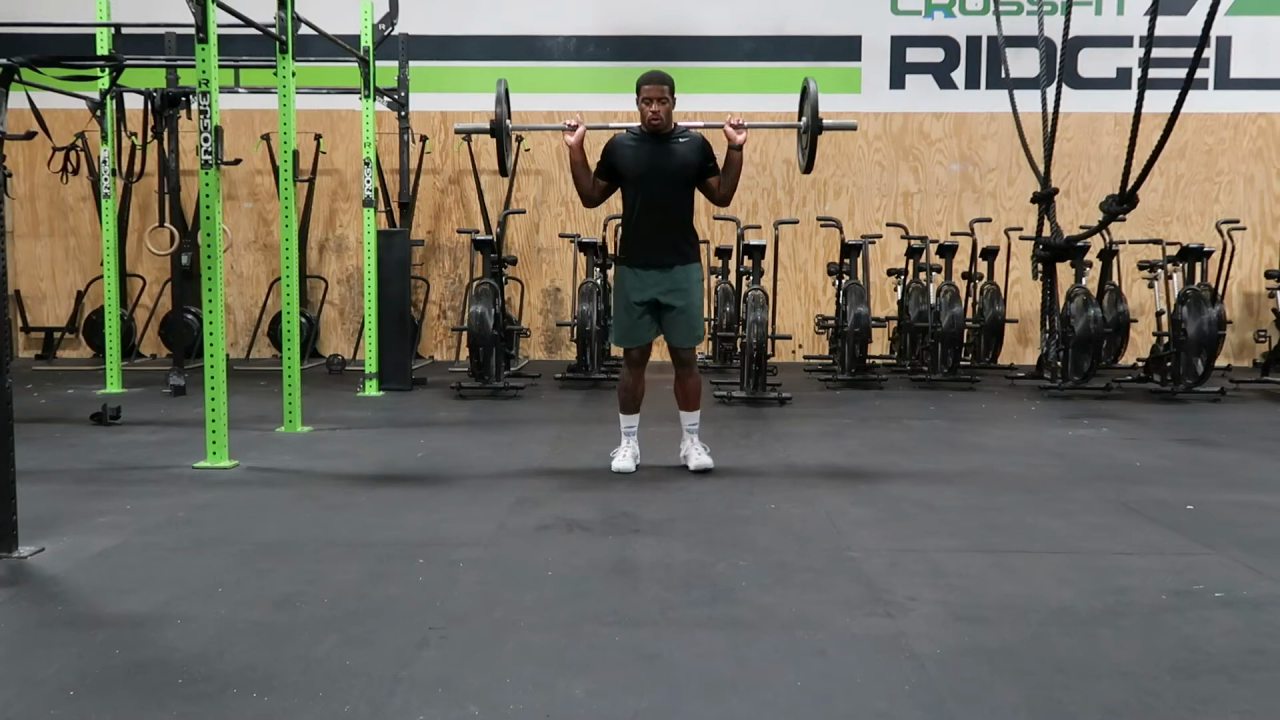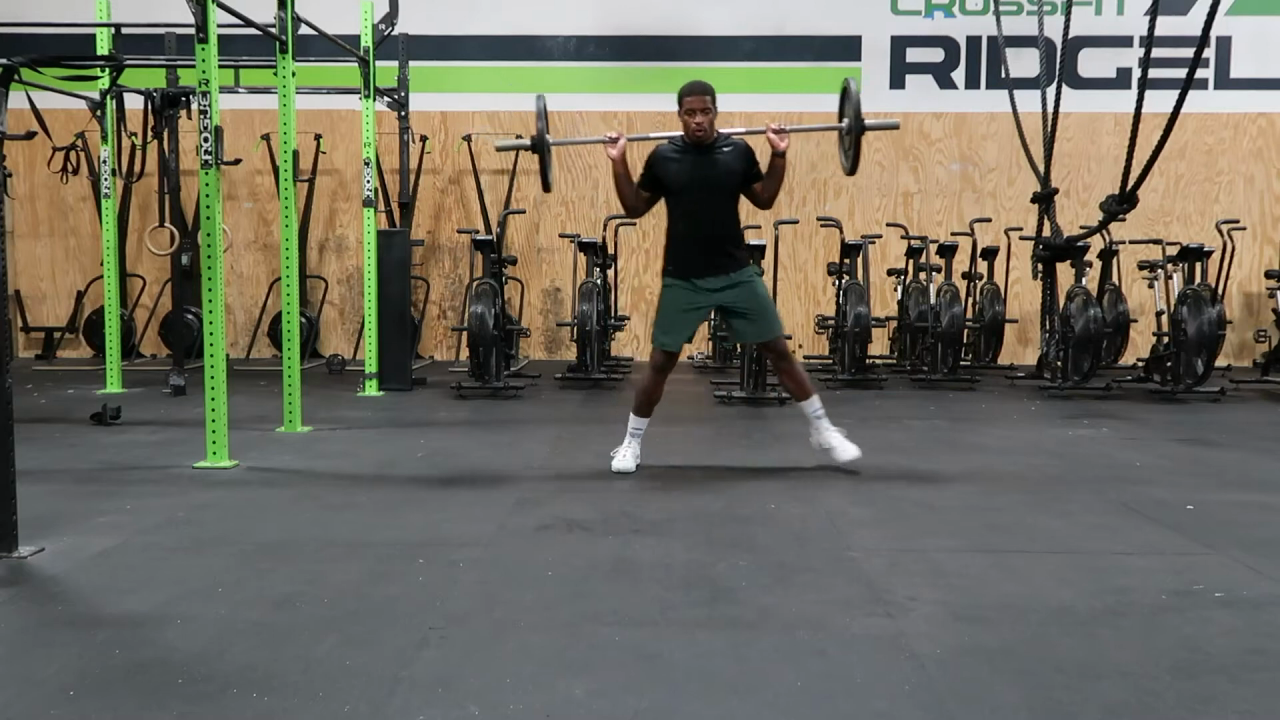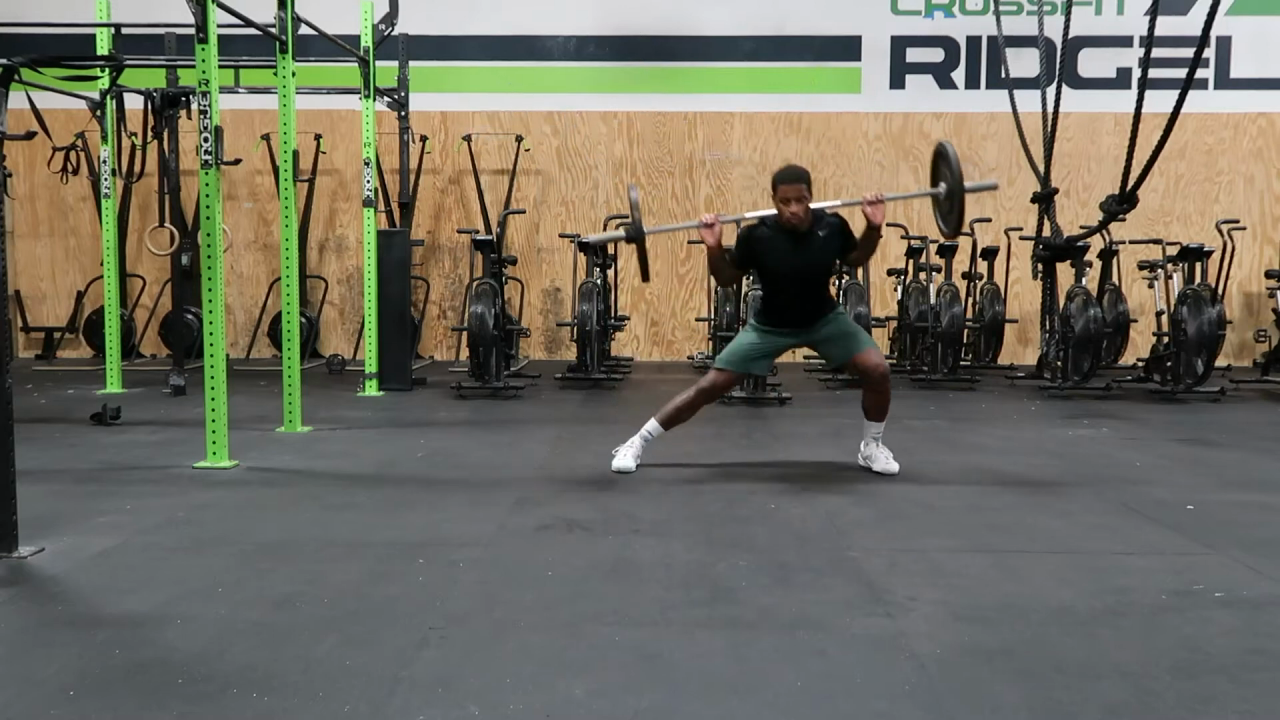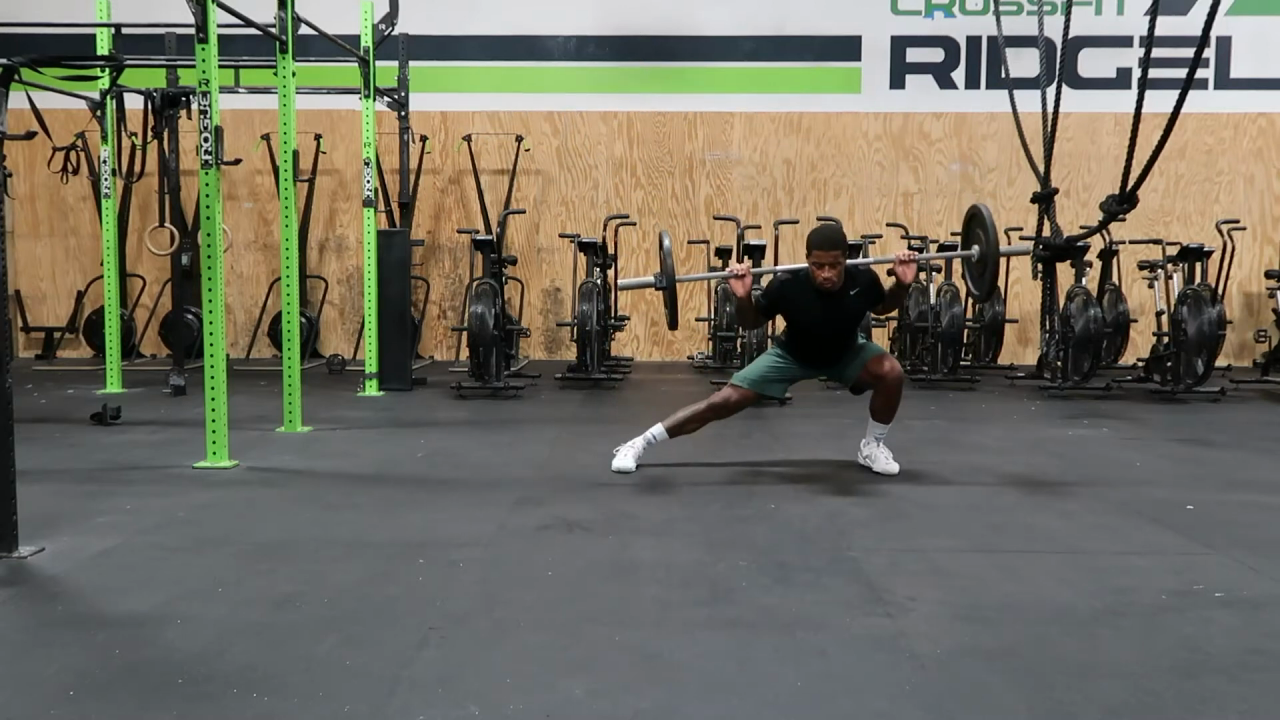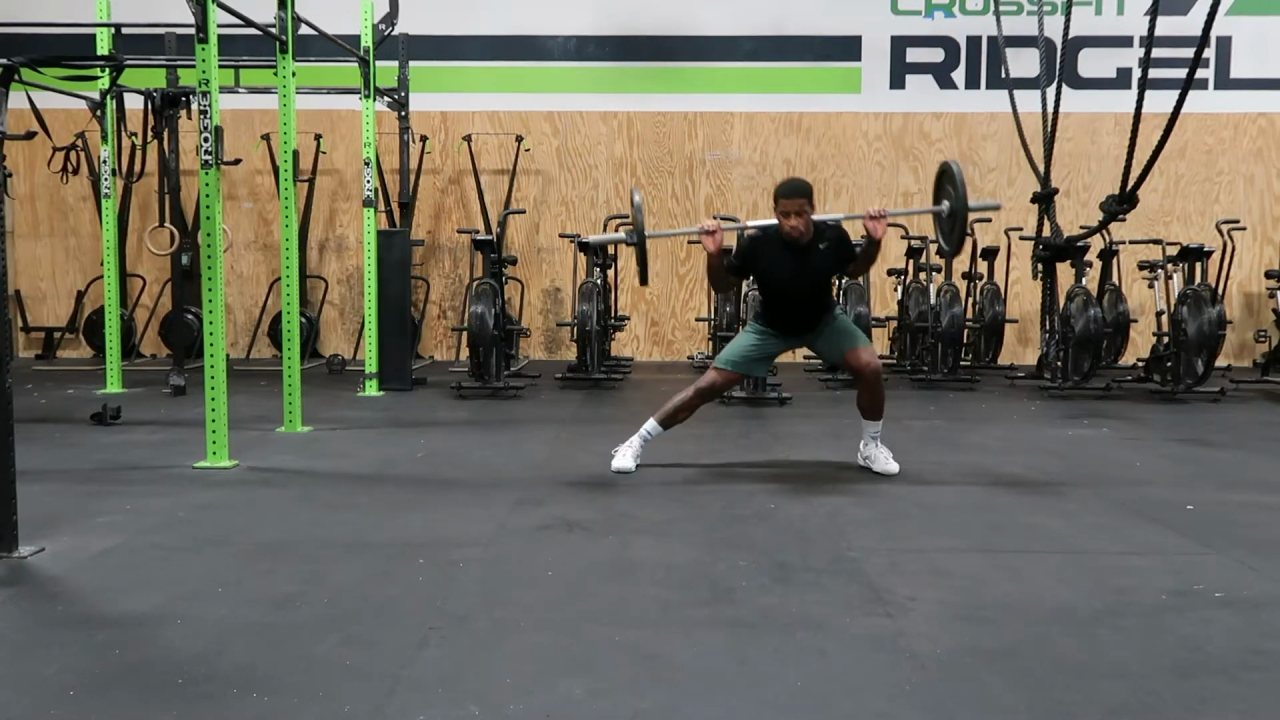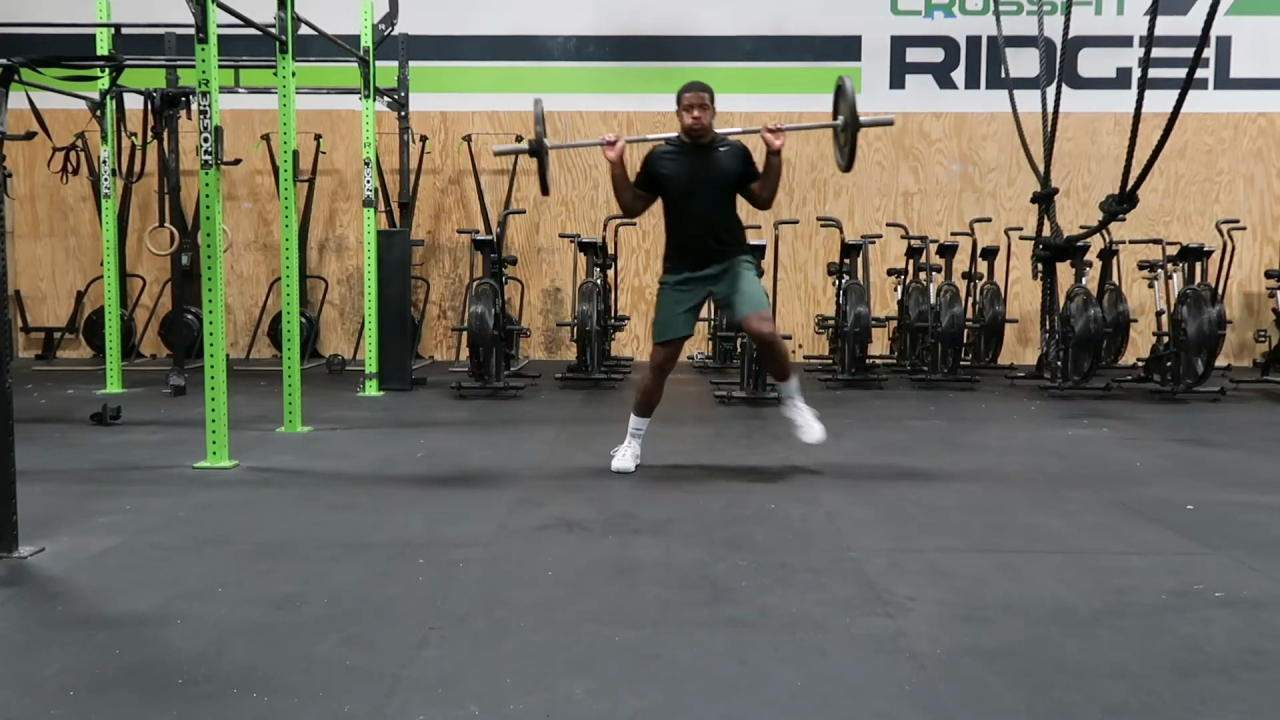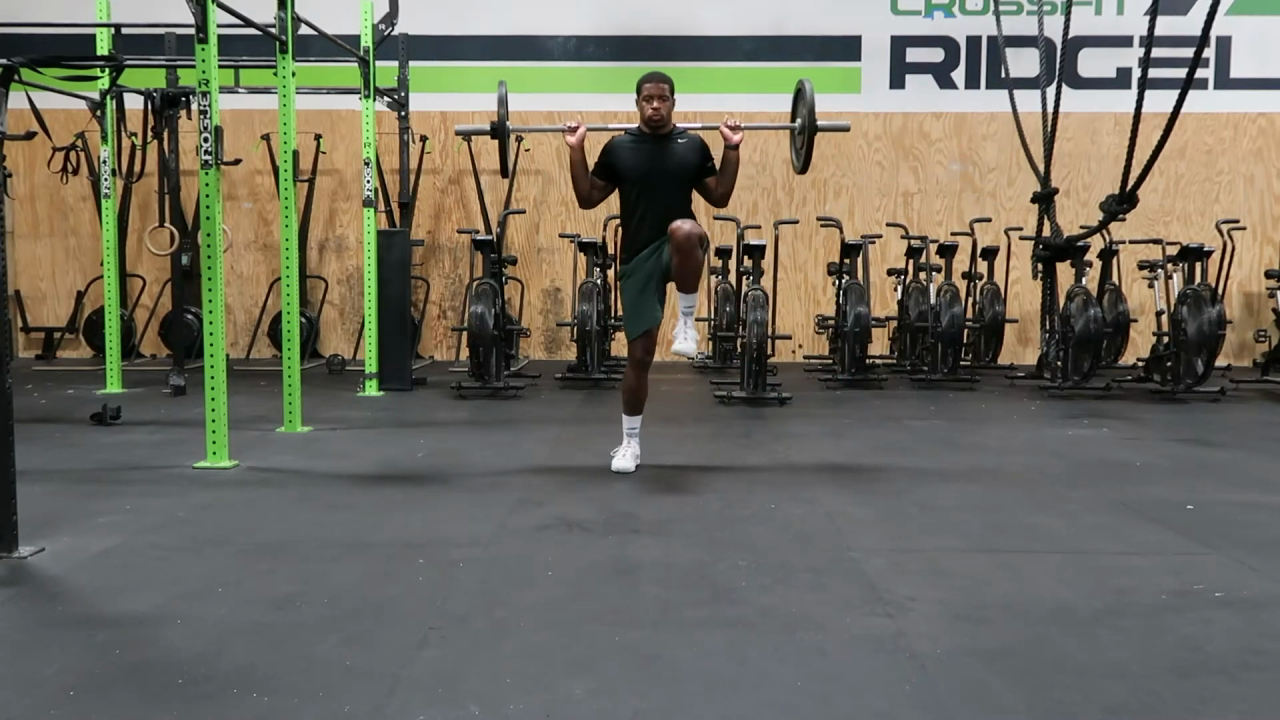
dt=0.4s
person 1, frame 1
left shoulder: (694, 144)
right shoulder: (620, 145)
left elbow: (722, 197)
right elbow: (591, 197)
left wrist: (735, 148)
right wrist: (575, 149)
left hip: (683, 267)
right hip: (633, 269)
left knee: (686, 356)
right knee: (634, 357)
left ankle: (692, 440)
right ankle: (628, 443)
person 1, frame 2
left shoulder: (738, 151)
right shoulder: (663, 156)
left elbow: (764, 200)
right elbow: (634, 208)
left wrist: (779, 154)
right wrist: (618, 162)
left hip: (737, 273)
right hip: (682, 279)
left knee: (778, 351)
right knee: (661, 362)
left ankle: (823, 430)
right ankle: (631, 443)
person 1, frame 3
left shoulder: (832, 225)
right shoulder: (758, 234)
left elbow: (857, 260)
right elbow: (727, 279)
left wrist: (874, 226)
right wrist: (713, 247)
left hip: (824, 320)
right hip: (771, 325)
left knee: (876, 371)
right knee: (711, 386)
left ankle: (871, 446)
right ankle: (636, 442)
person 1, frame 4
left shoulder: (863, 280)
right shoulder: (787, 286)
left elbow: (883, 307)
right elbow: (751, 323)
left wrist: (903, 284)
right wrist: (742, 296)
left hip: (846, 353)
right hip: (792, 356)
left knee: (891, 373)
right knee: (723, 402)
left ankle: (872, 446)
right ankle: (637, 444)
person 1, frame 5
left shoulder: (833, 235)
right shoulder: (756, 245)
left elbow: (856, 270)
right elbow: (723, 286)
left wrist: (874, 241)
right wrist: (714, 253)
left hip: (823, 319)
right hip: (768, 327)
left knee: (869, 368)
right knee: (709, 386)
left ankle: (871, 447)
right ankle: (635, 443)
person 1, frame 6
left shoulder: (734, 151)
right shoulder: (660, 157)
left elbow: (764, 201)
right elbow: (631, 208)
left wrist: (774, 154)
right wrist: (616, 164)
left hip: (733, 264)
right hip: (680, 272)
left knee: (764, 333)
right knee: (661, 358)
left ankle: (795, 403)
right ankle: (632, 442)
person 1, frame 7
left shoulder: (692, 145)
right shoulder: (618, 147)
left elbow: (719, 198)
right elbow: (587, 199)
left wrist: (731, 148)
right wrist: (576, 150)
left hip: (680, 249)
right hip: (637, 258)
left knee: (684, 231)
right knee: (640, 353)
left ankle: (686, 322)
right ankle: (630, 442)
